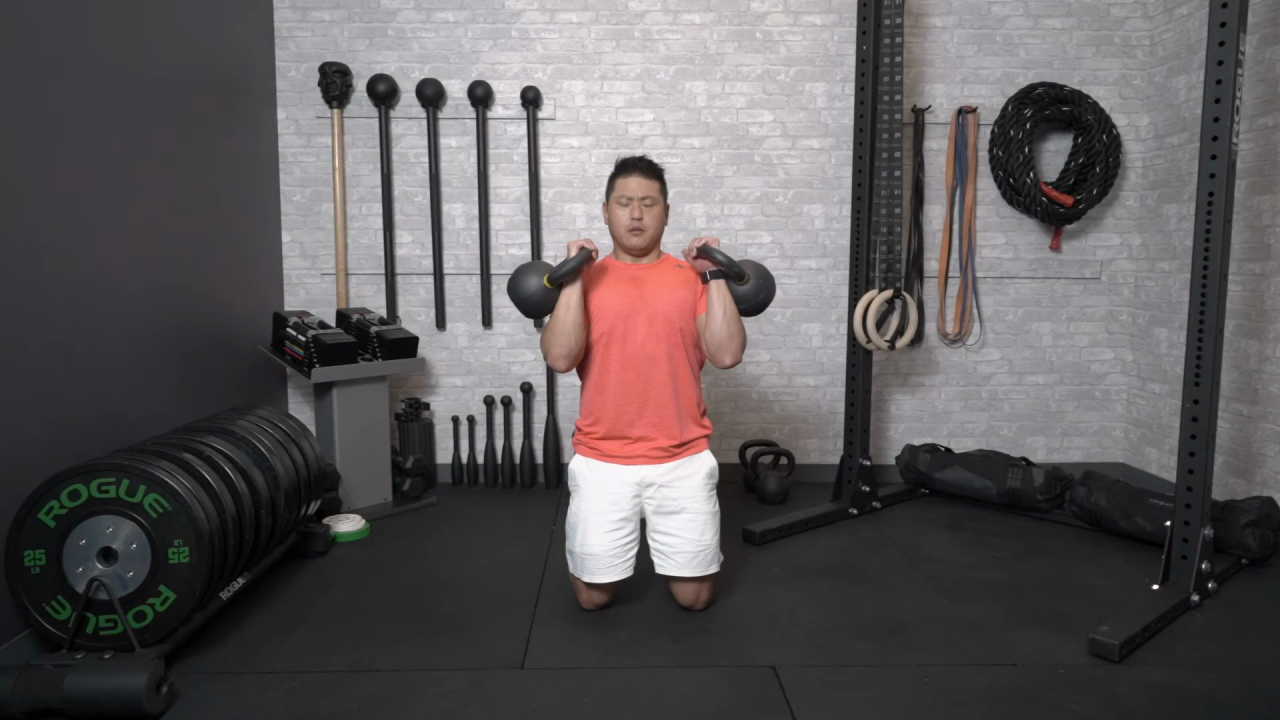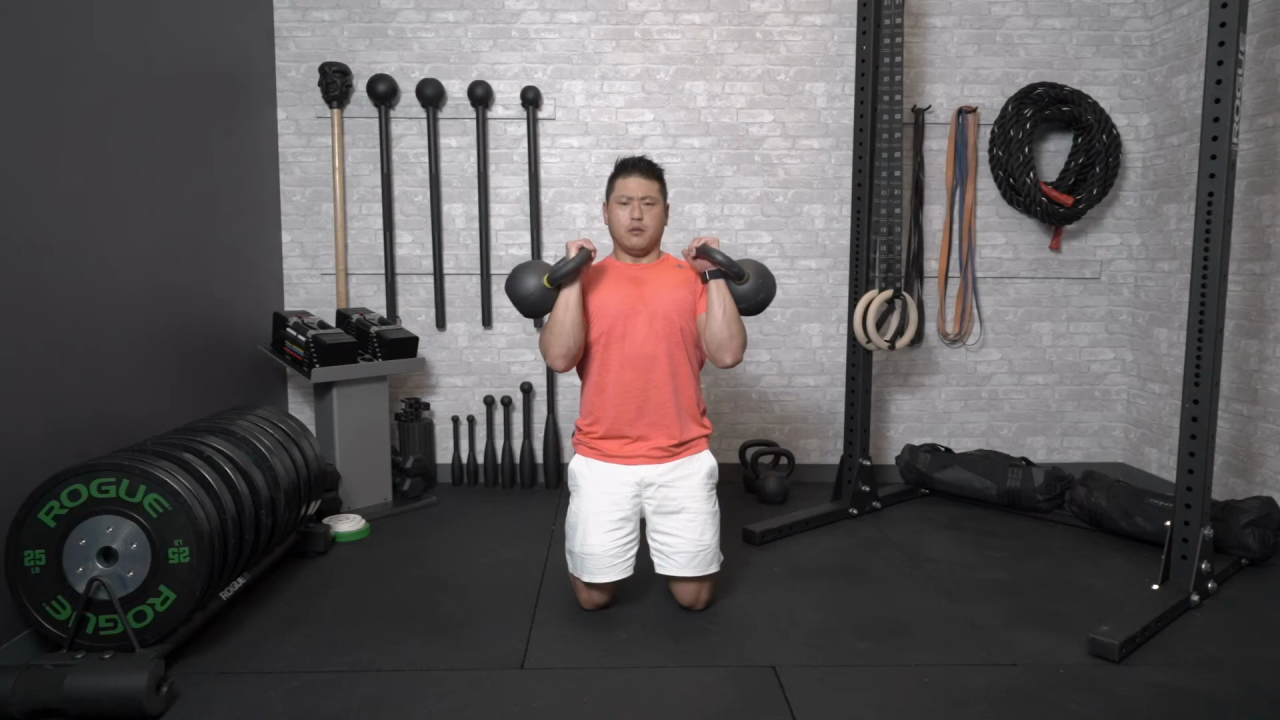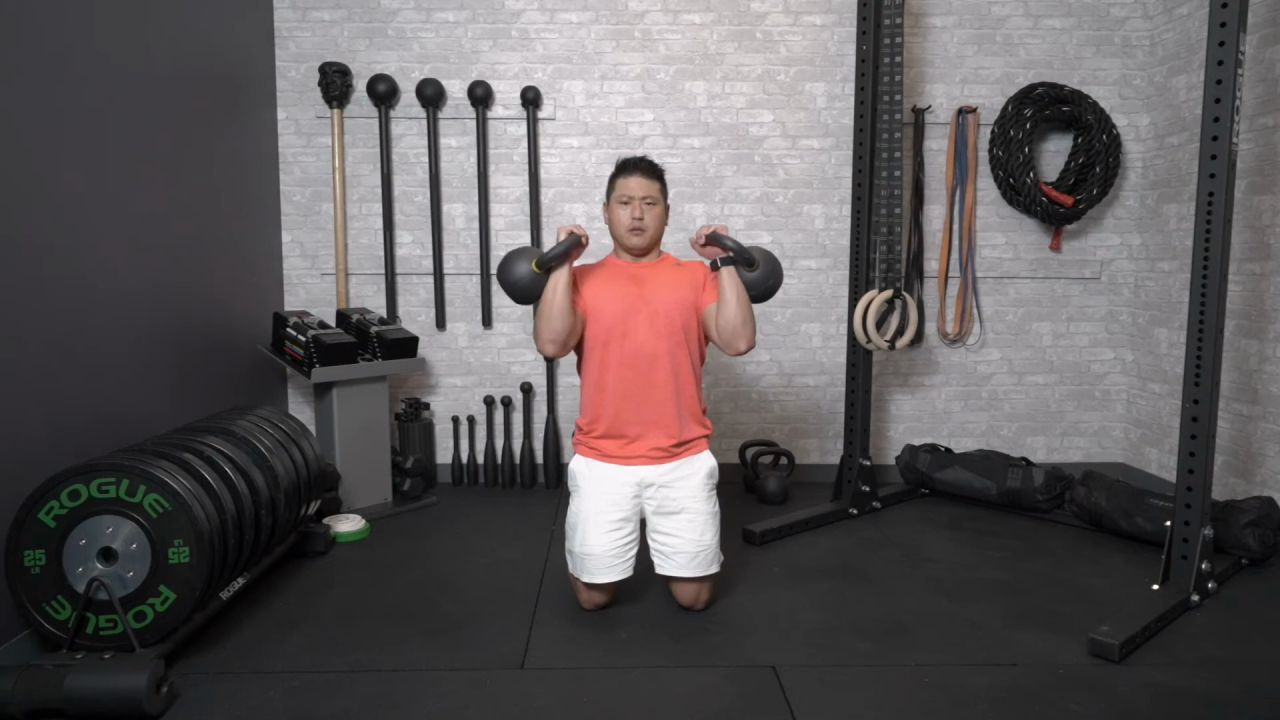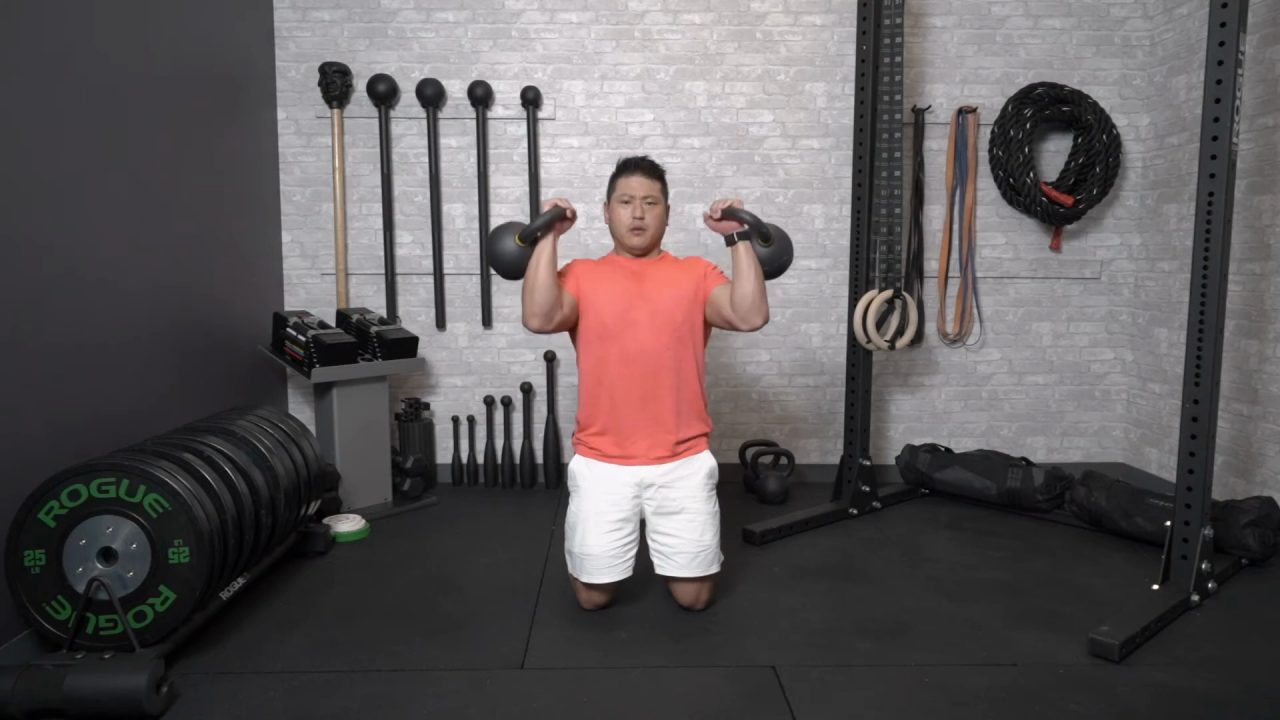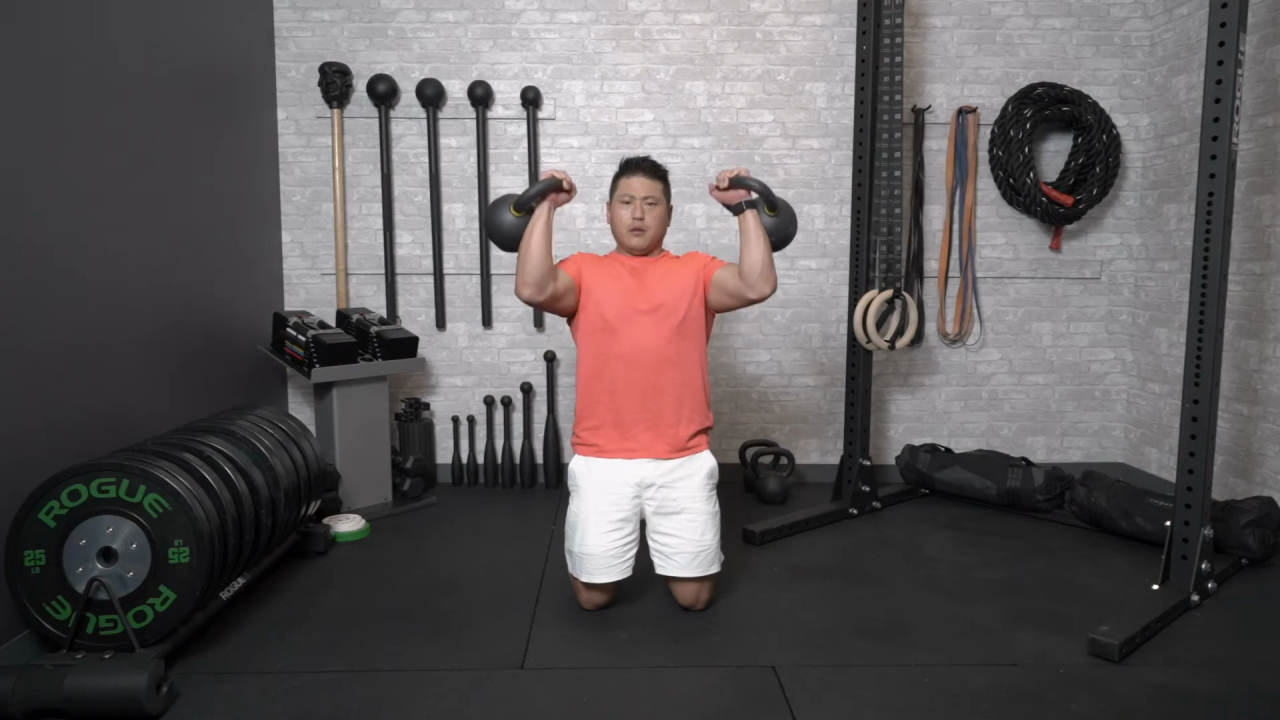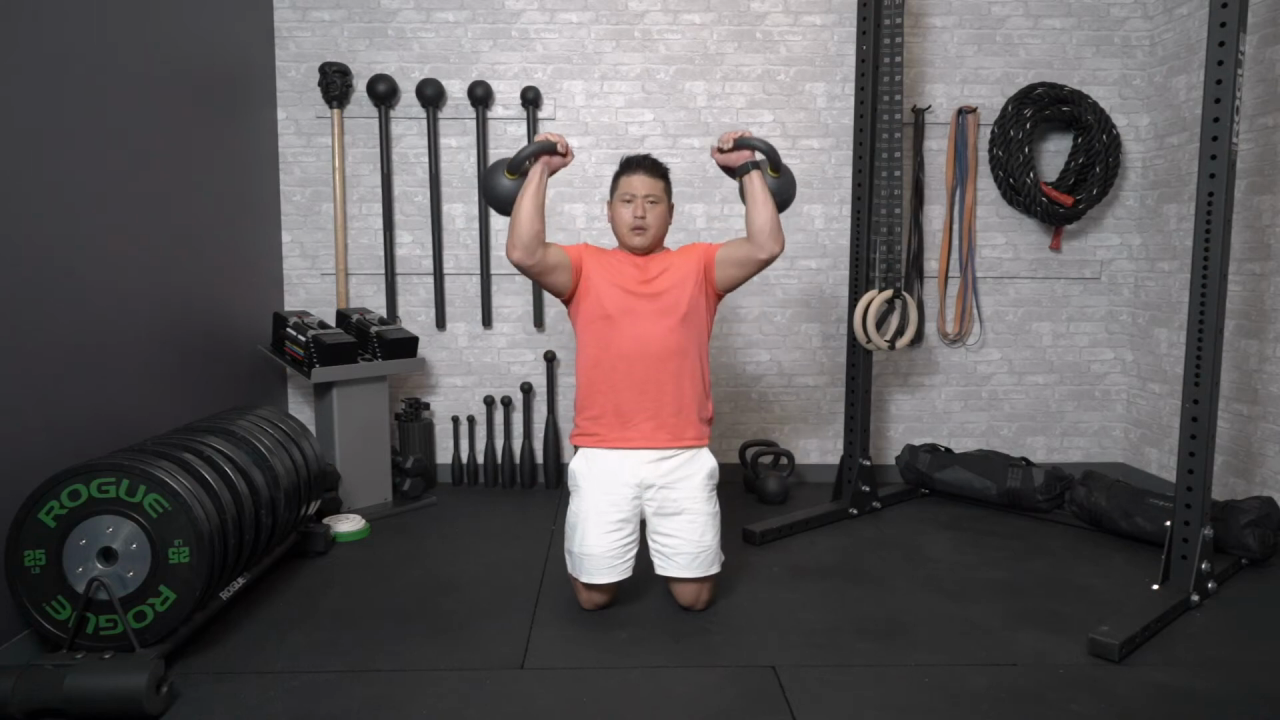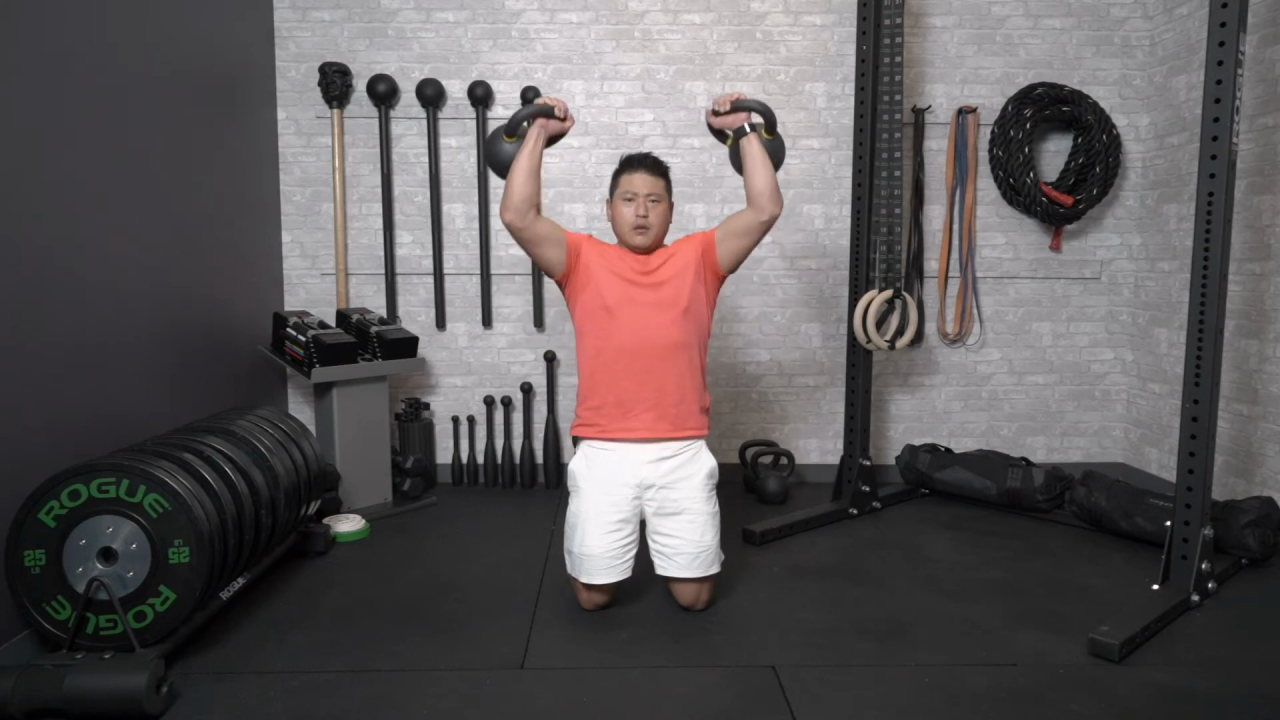
dt=0.4s
person 1, frame 1
left shoulder: (693, 276)
right shoulder: (585, 279)
left elbow: (727, 354)
right elbow: (559, 358)
left wrist: (715, 275)
right wrist: (573, 278)
left hip: (682, 460)
right hip: (602, 461)
left knee: (694, 595)
right knee: (594, 595)
left ankle: (666, 545)
person 1, frame 2
left shoulder: (693, 277)
right shoulder: (584, 279)
left elbow: (727, 353)
right elbow: (558, 357)
left wrist: (715, 275)
right wrist: (572, 277)
left hip: (683, 460)
right hip: (602, 461)
left knee: (694, 594)
right knee: (594, 593)
left ankle: (665, 541)
person 1, frame 3
left shoulder: (696, 276)
right shoulder: (583, 278)
left elbow: (739, 341)
right elbow: (550, 344)
left wrist: (724, 261)
right wrist: (562, 262)
left hip: (682, 460)
right hip: (602, 461)
left knee: (694, 594)
right knee: (594, 594)
left ankle: (662, 546)
person 1, frame 4
left shoulder: (696, 273)
right shoulder: (582, 275)
left elbow: (751, 317)
right elbow: (538, 318)
left wrist: (738, 236)
right wrist: (548, 236)
left hip: (682, 461)
right hip: (601, 462)
left knee: (694, 593)
right knee: (594, 592)
left ankle: (664, 543)
right ankle: (617, 542)
person 1, frame 5
left shoulder: (696, 270)
right shoulder: (584, 270)
left elbow: (758, 285)
right elbow: (532, 289)
left wrist: (744, 206)
right wrist: (545, 207)
left hip: (682, 460)
right hip: (602, 460)
left knee: (694, 593)
right knee: (594, 593)
left ankle: (667, 545)
right ankle: (617, 544)
person 1, frame 6
left shoulder: (697, 265)
right shoulder: (585, 266)
left elbow: (766, 247)
right elbow: (523, 253)
left wrist: (749, 169)
right wrist: (539, 170)
left hip: (682, 457)
right hip: (604, 456)
left knee: (694, 594)
right knee: (594, 593)
left ankle: (665, 544)
right ankle: (612, 546)
person 1, frame 7
left shoulder: (698, 259)
right shoulder: (583, 261)
left elbow: (766, 208)
right elbow: (516, 215)
left wrist: (743, 130)
right wrist: (538, 133)
left hip: (682, 454)
right hip: (604, 453)
left knee: (694, 593)
right knee: (594, 593)
left ankle: (666, 544)
right ankle: (608, 546)
